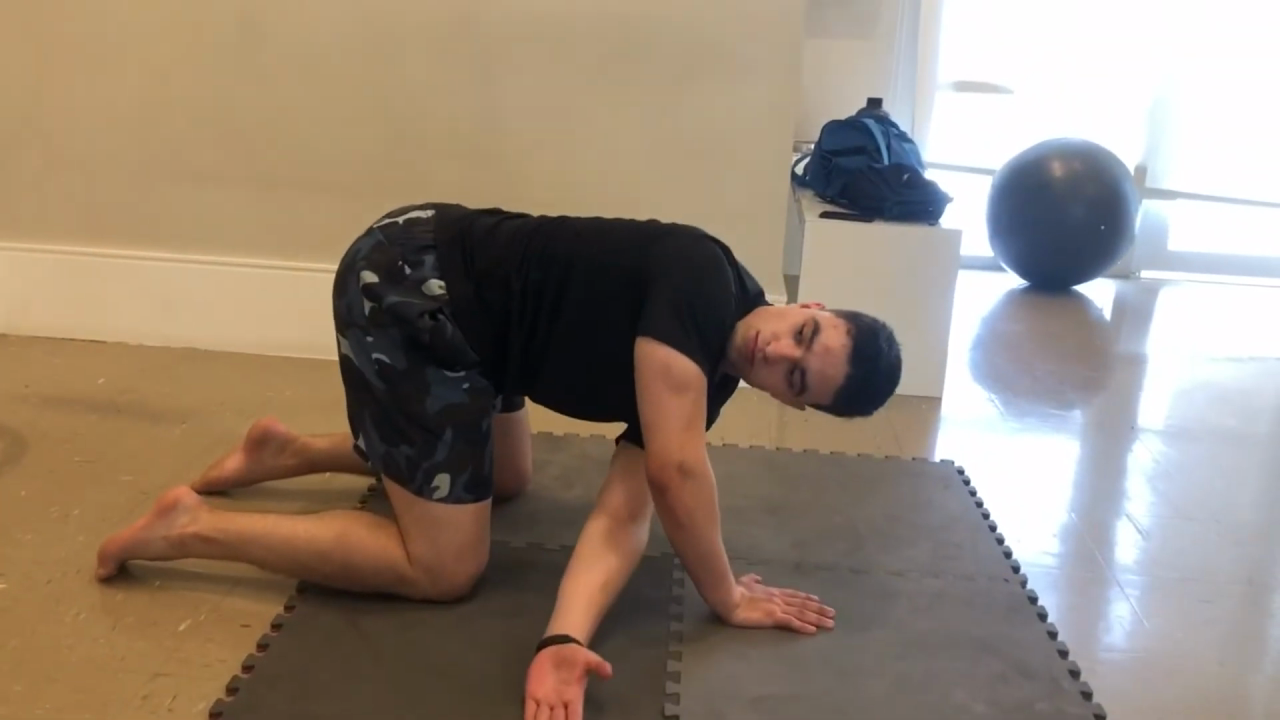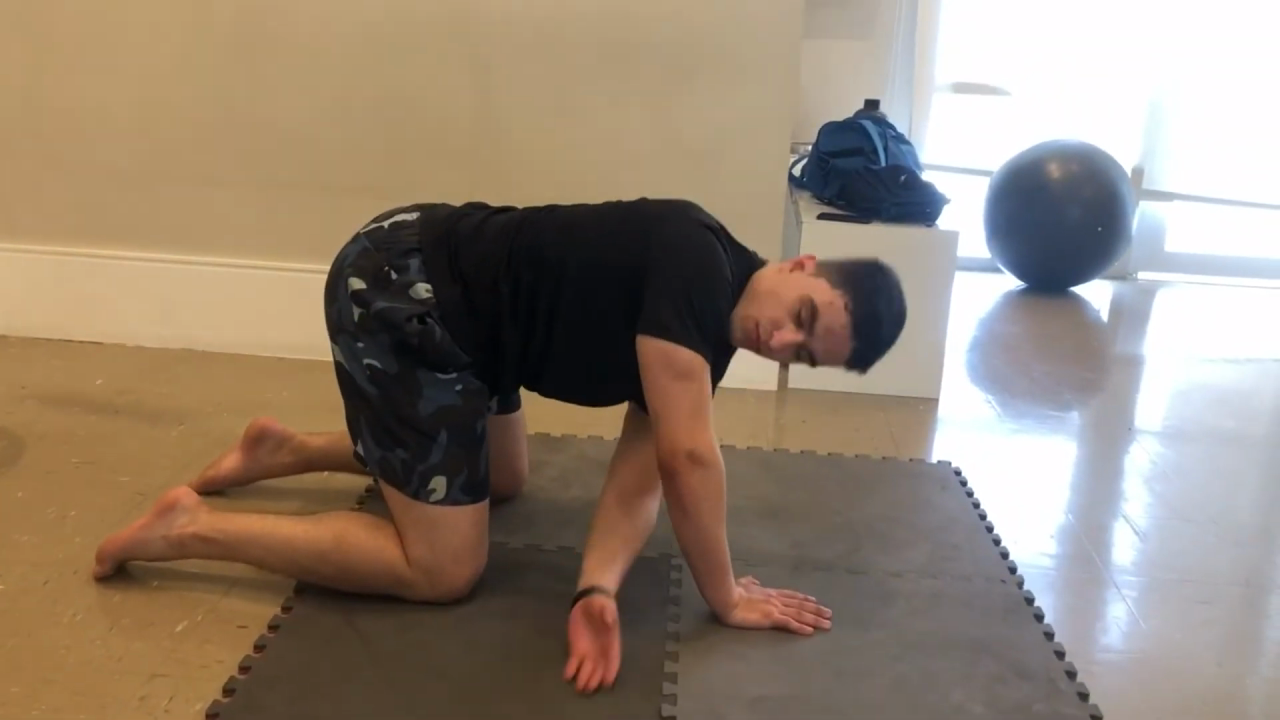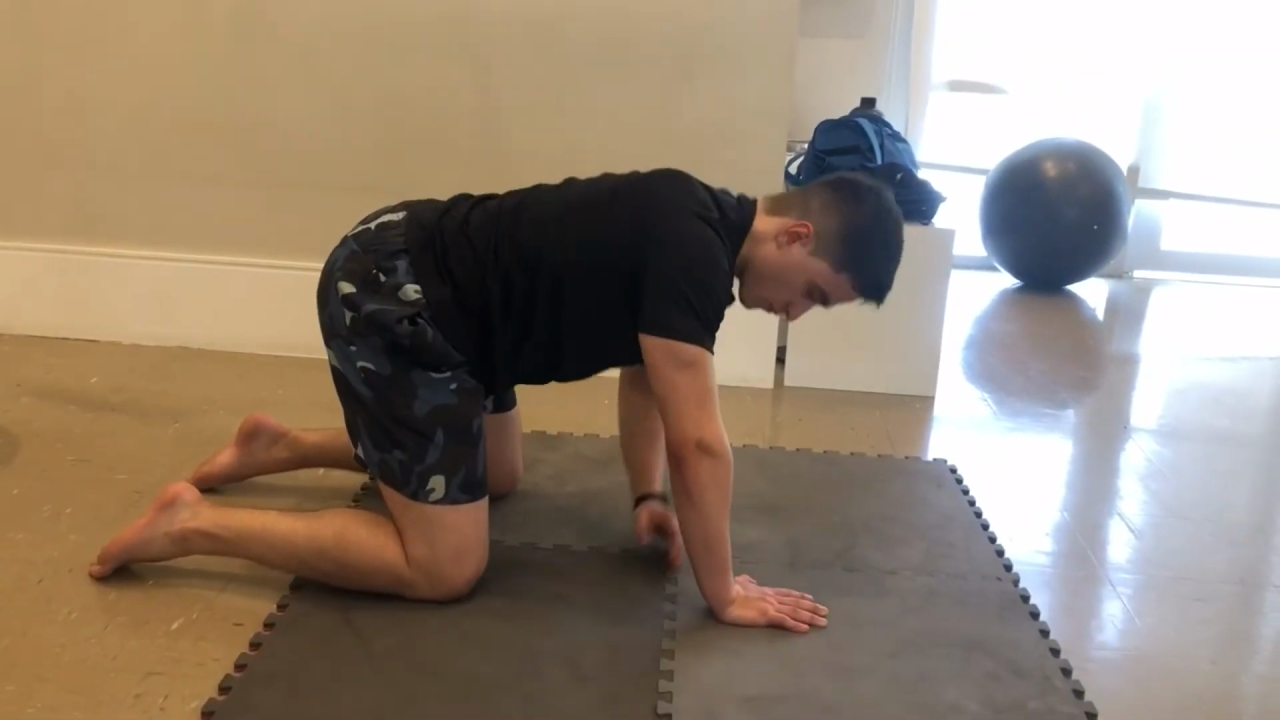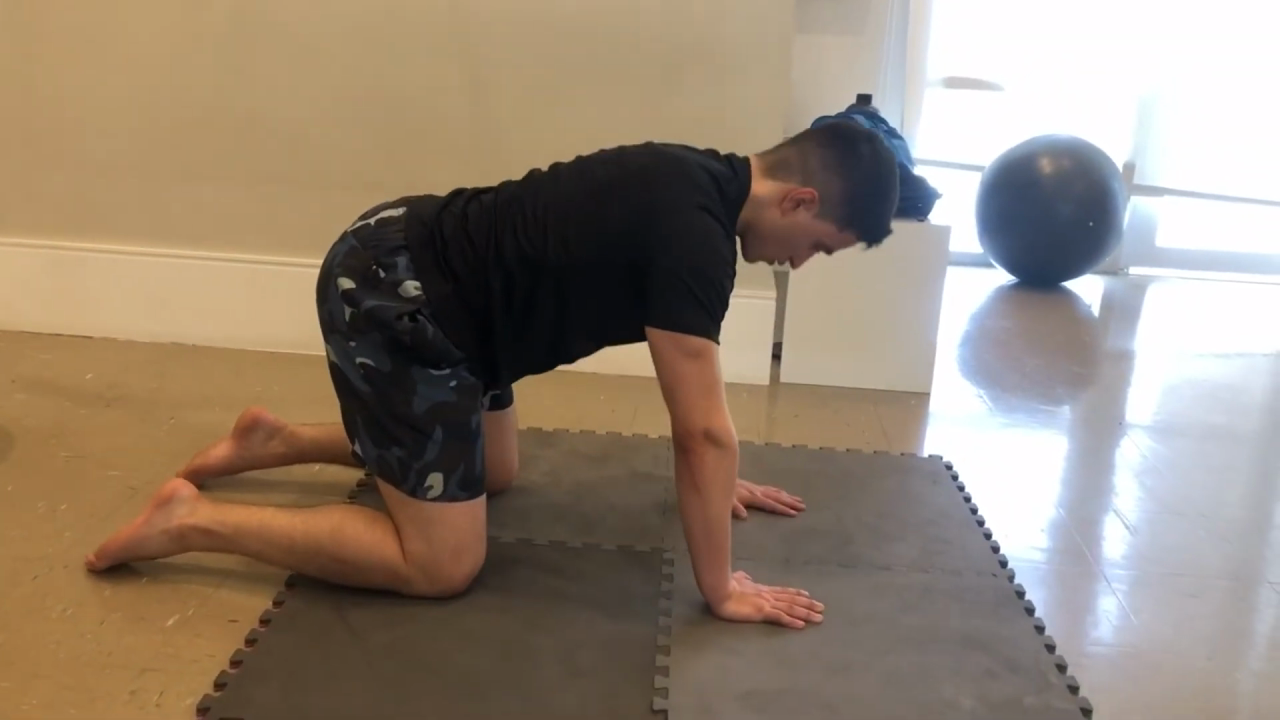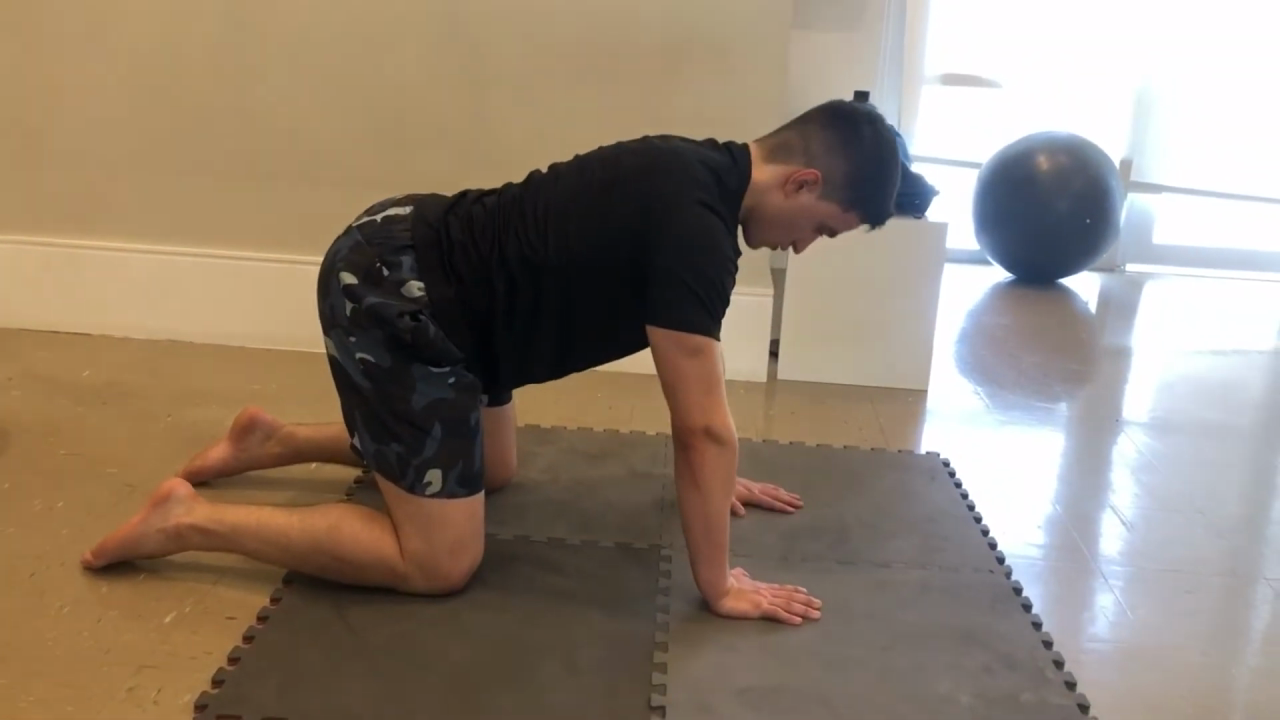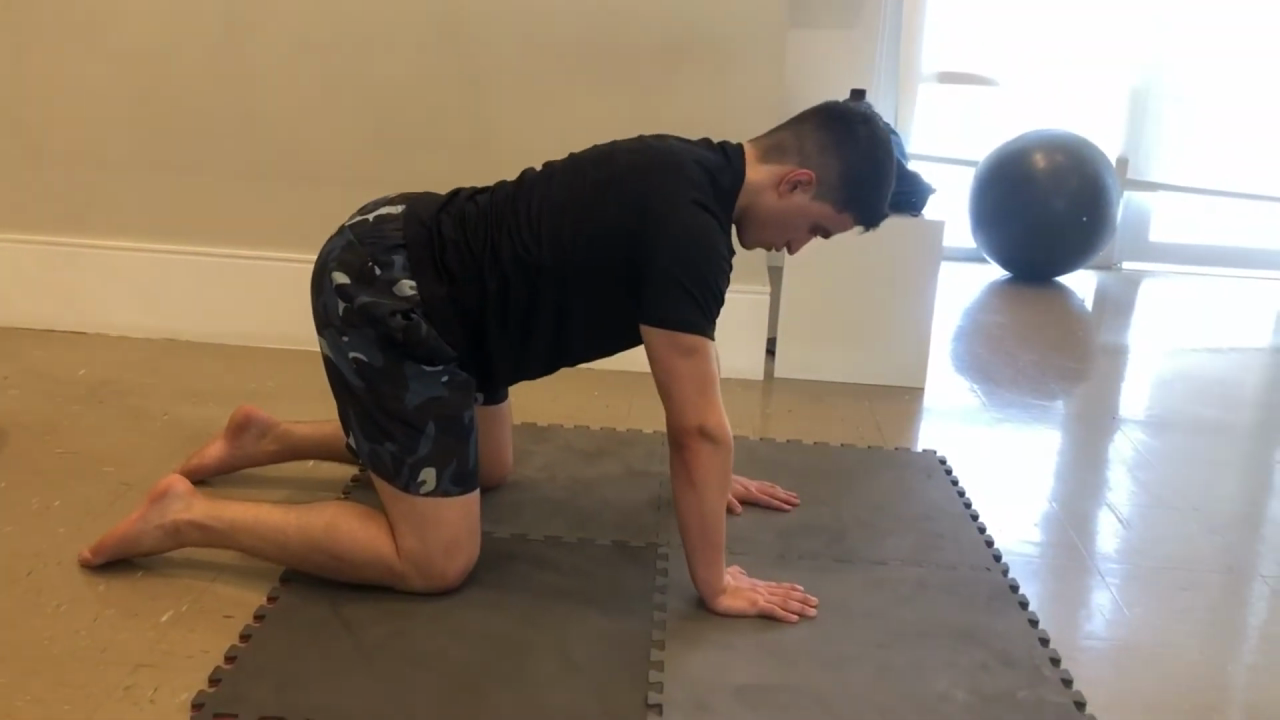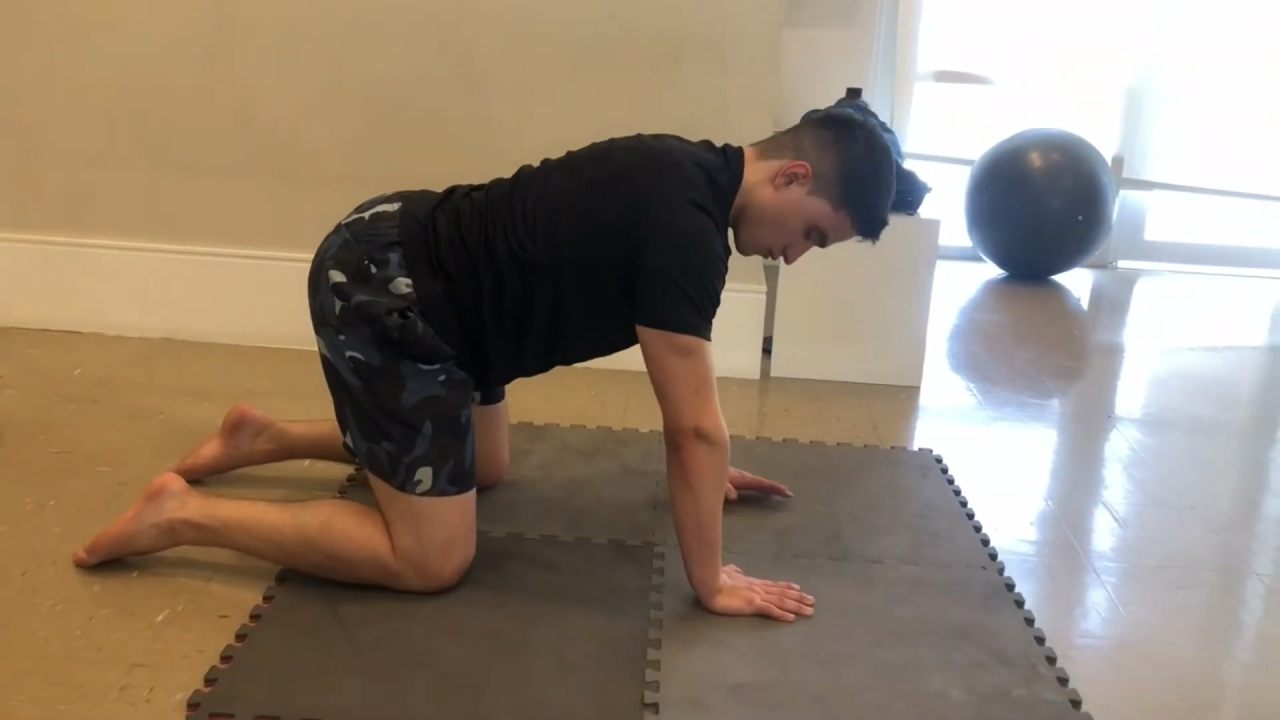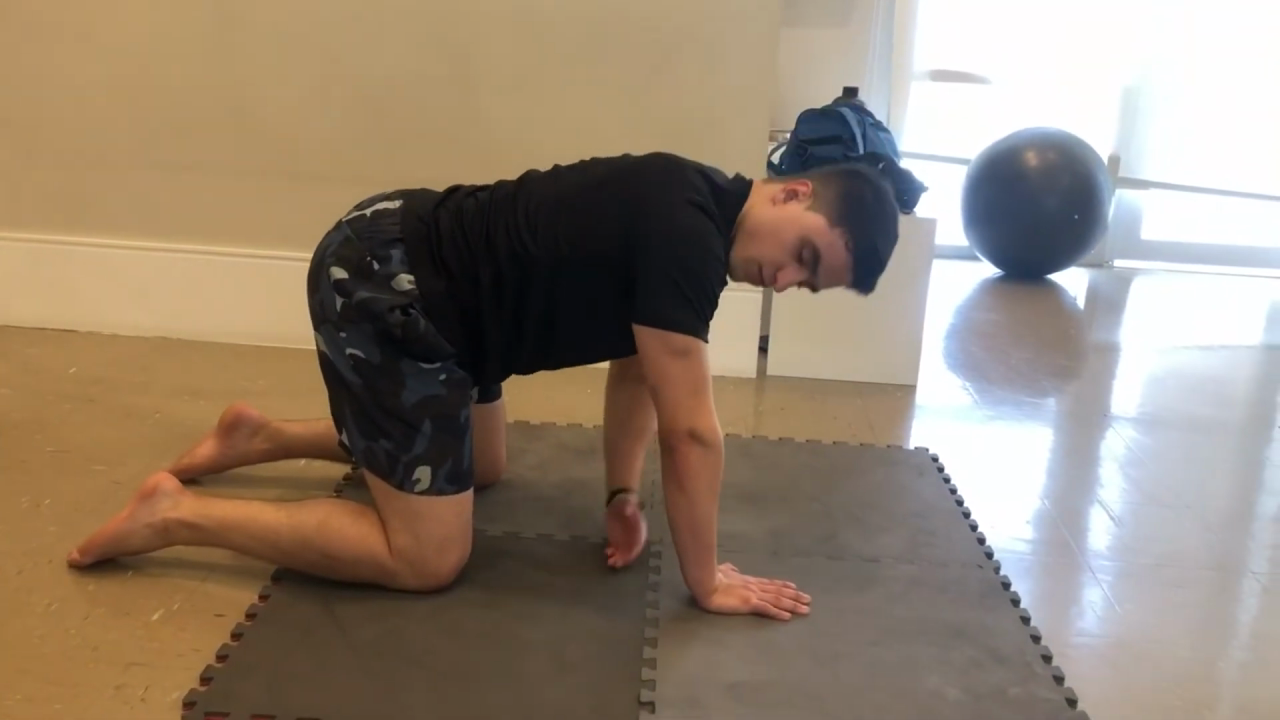
dt=0.3s
person 1, frame 1
left shoulder: (708, 372)
right shoulder: (702, 281)
left elbow: (621, 515)
right elbow: (676, 470)
left wrist: (562, 641)
right wrist: (727, 596)
left hip: (442, 301)
right hip: (406, 284)
left knee: (506, 479)
right knee: (446, 567)
left ankle: (288, 451)
right ankle: (196, 527)
person 1, frame 2
left shoulder: (710, 326)
right shoulder: (695, 265)
left elbow: (640, 476)
right elbow: (687, 457)
left wrist: (595, 595)
right wrist: (725, 596)
left hip: (429, 291)
right hip: (396, 292)
left knee: (498, 479)
right knee: (446, 566)
left ankle: (286, 448)
right ankle: (192, 528)
person 1, frame 3
left shoulder: (699, 236)
right shoulder: (692, 247)
left elbow: (645, 382)
right elbow: (699, 442)
left wrist: (649, 498)
right wrist: (723, 593)
left hip: (417, 283)
right hip: (389, 299)
left knee: (495, 477)
right knee: (445, 568)
left ankle: (281, 444)
right ankle: (195, 524)
person 1, frame 4
left shoulder: (695, 188)
right shoulder: (694, 231)
right elbow: (703, 431)
left wrist: (714, 479)
right wrist: (720, 587)
left hip: (408, 268)
right hip: (391, 297)
left knee: (491, 473)
right knee: (442, 564)
left ankle: (276, 439)
right ankle: (191, 521)
person 1, frame 5
left shoulder: (697, 178)
right shoulder: (695, 226)
right elbow: (702, 427)
left wrist: (714, 476)
right wrist: (717, 584)
left hip: (410, 257)
right hip: (392, 295)
left knee: (490, 471)
right knee: (440, 562)
left ankle: (274, 440)
right ankle: (190, 520)
person 1, frame 6
left shoulder: (691, 178)
right shoulder: (689, 226)
right elbow: (697, 427)
left wrist: (711, 473)
right wrist: (715, 583)
left hip: (405, 259)
right hip: (383, 295)
left knee: (485, 470)
right knee: (436, 562)
left ankle: (269, 436)
right ankle: (188, 516)
person 1, frame 7
left shoulder: (688, 180)
right shoulder: (684, 225)
right elbow: (693, 426)
left wrist: (706, 469)
right wrist: (711, 581)
left hip: (403, 261)
right hip: (381, 293)
left knee: (483, 469)
right knee: (432, 558)
left ankle: (265, 435)
right ankle: (184, 514)
person 1, frame 8
left shoulder: (694, 221)
right shoulder: (685, 231)
left elbow: (633, 368)
right elbow: (691, 432)
left wrist: (622, 494)
right wrist: (706, 582)
left hip: (406, 269)
right hip: (378, 286)
left knee: (478, 468)
right knee: (428, 558)
left ankle: (263, 434)
right ankle: (178, 514)
